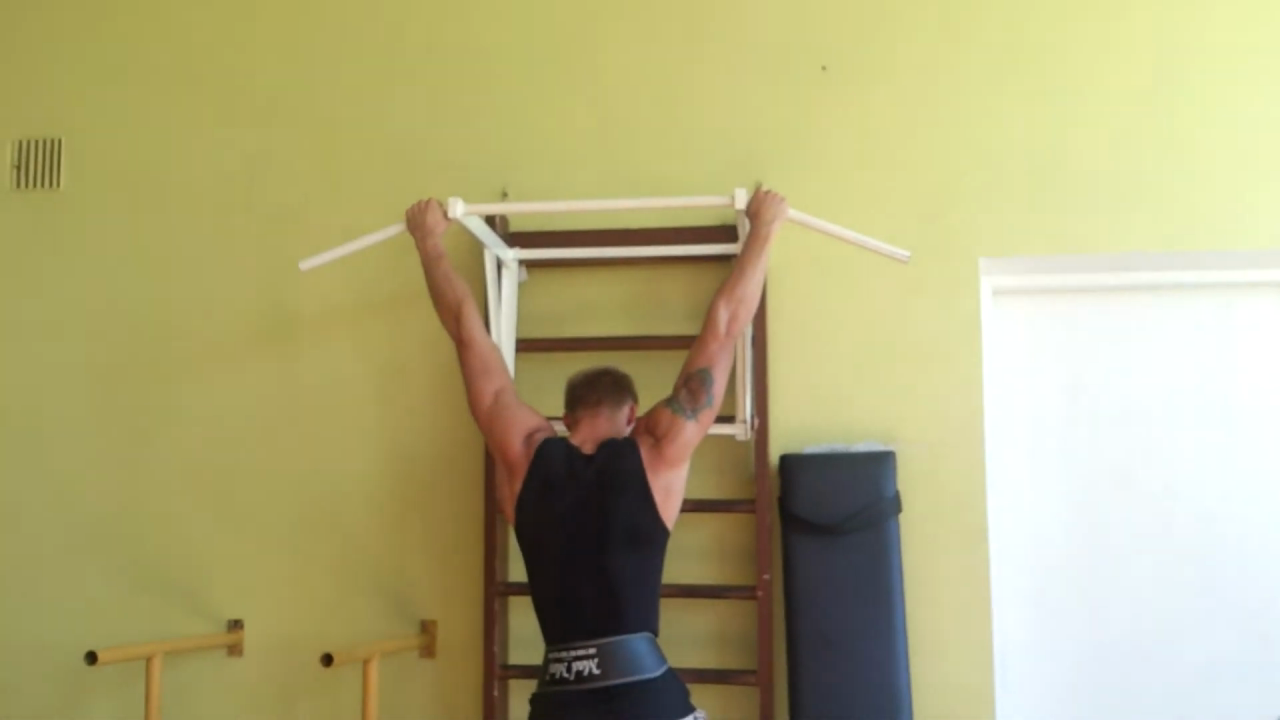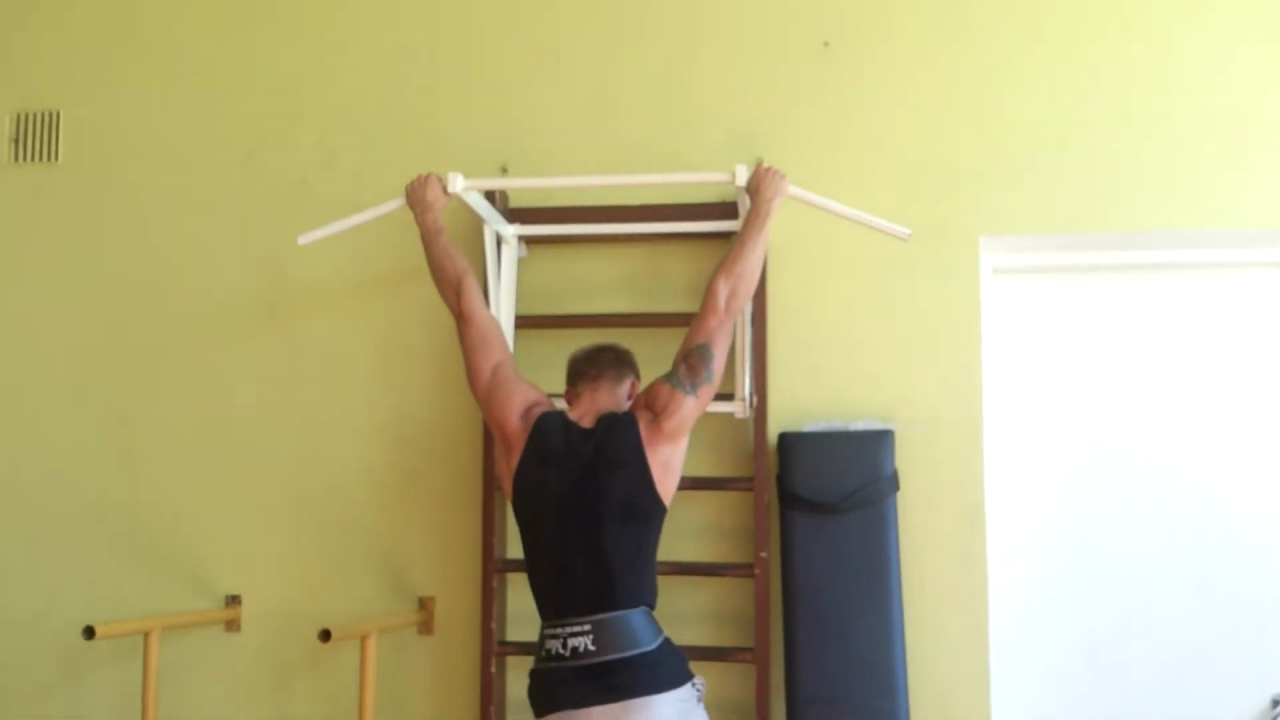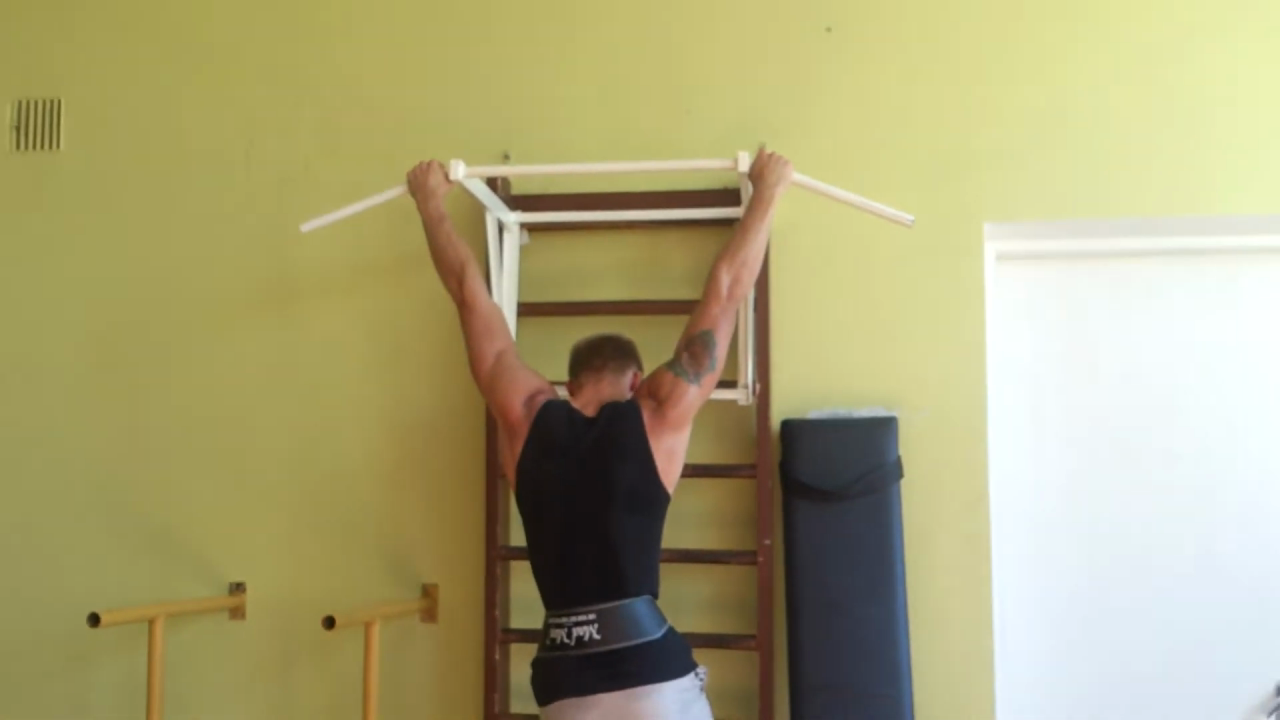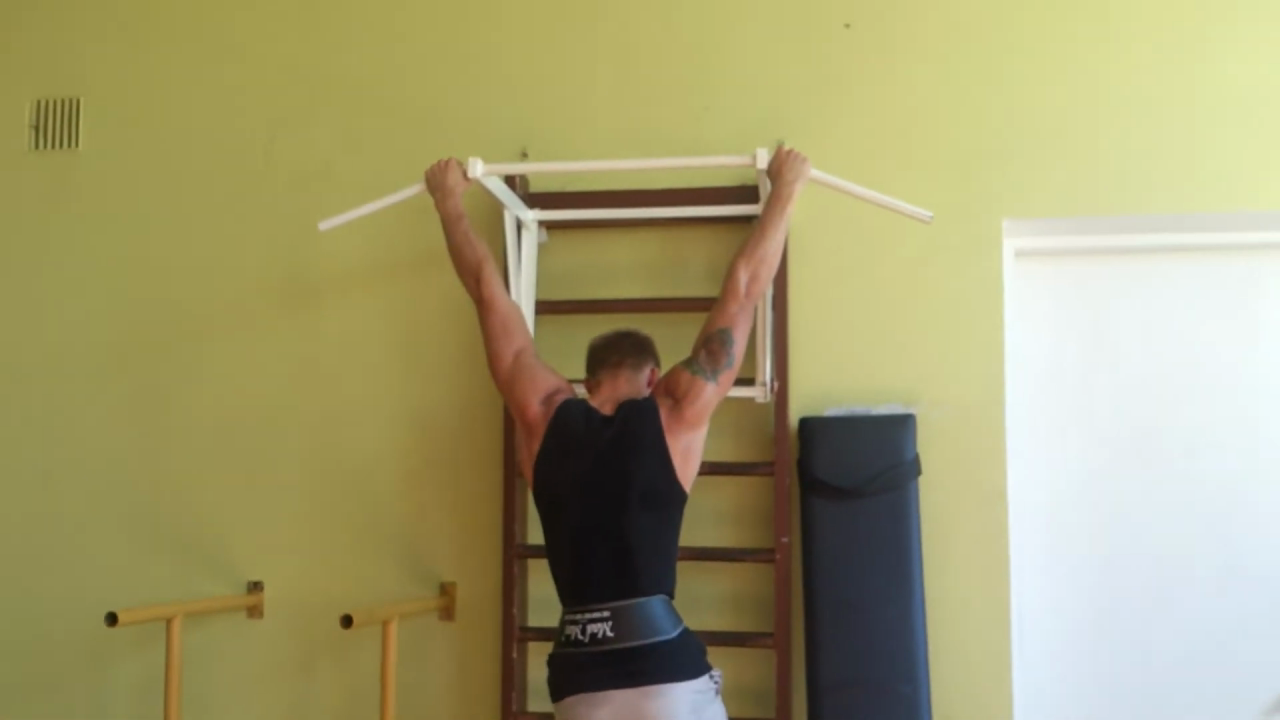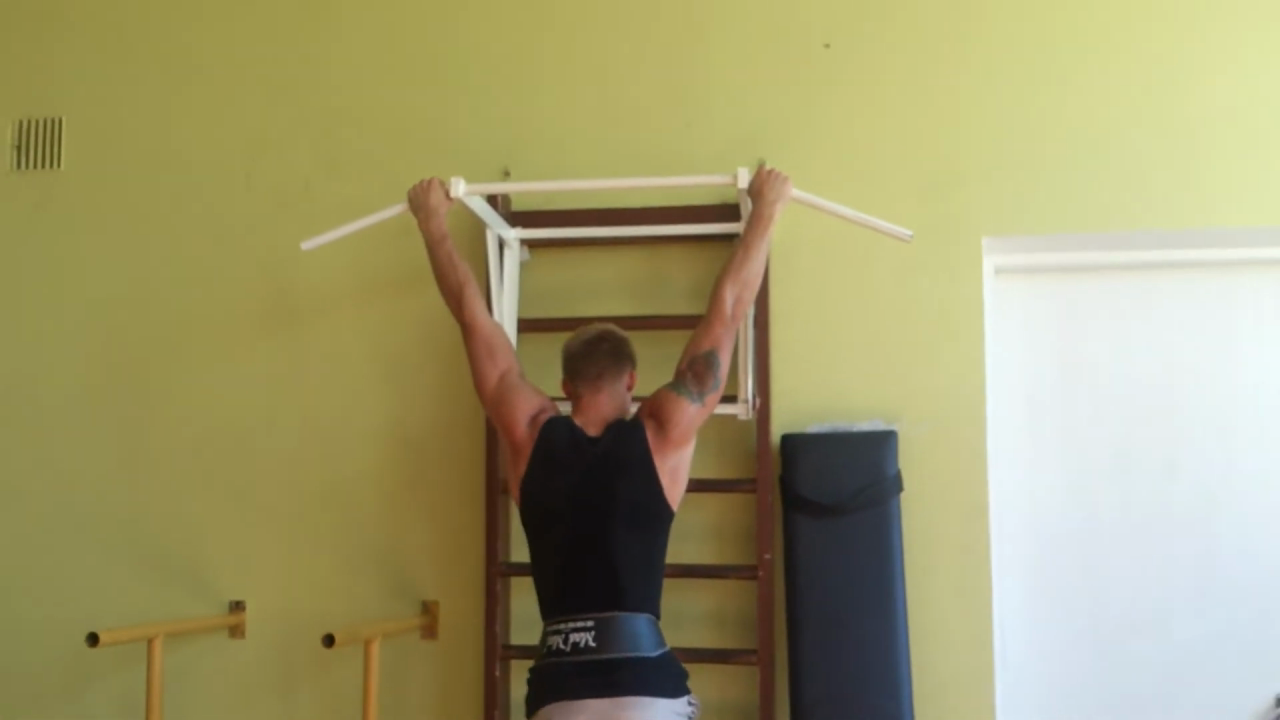
dt=0.4s
person 1, frame 1
left shoulder: (524, 456)
right shoulder: (657, 455)
left elbow: (469, 332)
right elbow: (722, 329)
left wrist: (429, 240)
right wrist: (763, 228)
person 1, frame 2
left shoulder: (522, 430)
right shoulder: (656, 428)
left elbow: (469, 306)
right elbow: (722, 305)
left wrist: (428, 216)
right wrist: (764, 204)
person 1, frame 3
left shoulder: (526, 418)
right shoulder: (659, 416)
left elbow: (470, 293)
right elbow: (724, 292)
left wrist: (430, 203)
right wrist: (766, 191)
person 1, frame 4
left shoulder: (543, 415)
right shoulder: (675, 414)
left elbow: (488, 292)
right elbow: (742, 291)
left wrist: (449, 200)
right wrist: (784, 188)
person 1, frame 5
left shoulder: (531, 436)
right shoulder: (664, 434)
left elbow: (472, 314)
right elbow: (726, 310)
left wrist: (432, 220)
right wrist: (766, 209)
